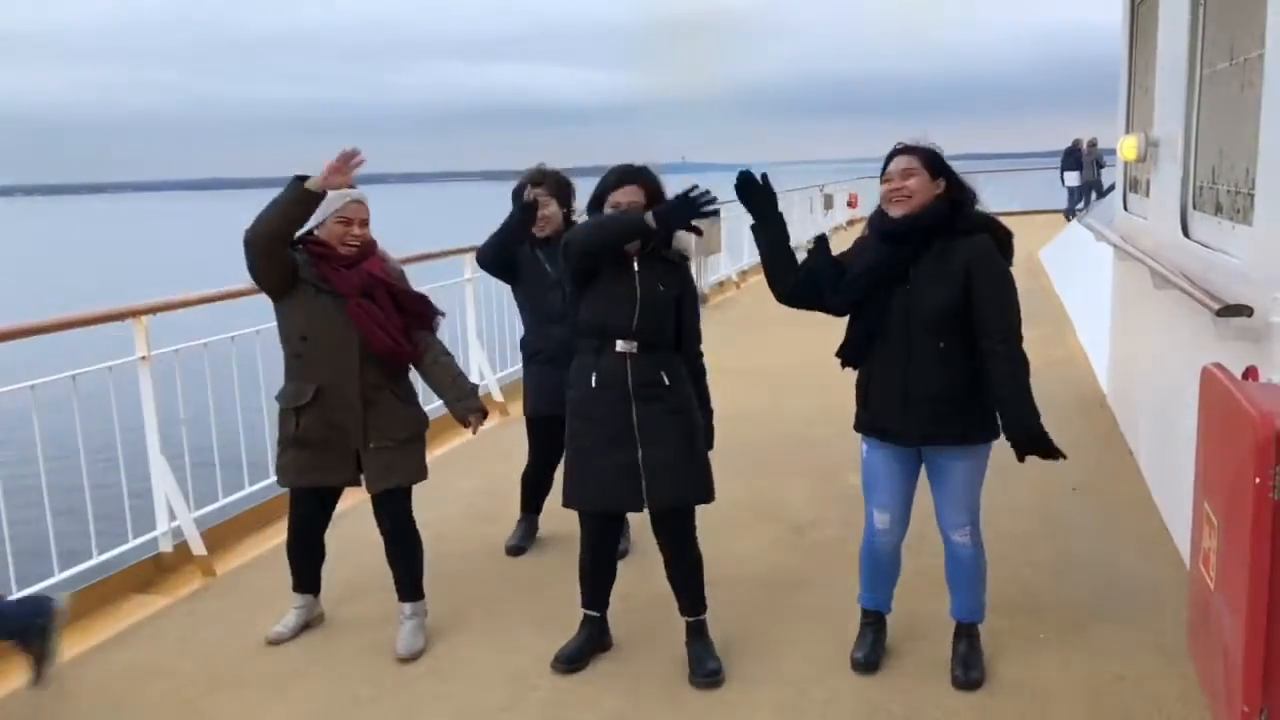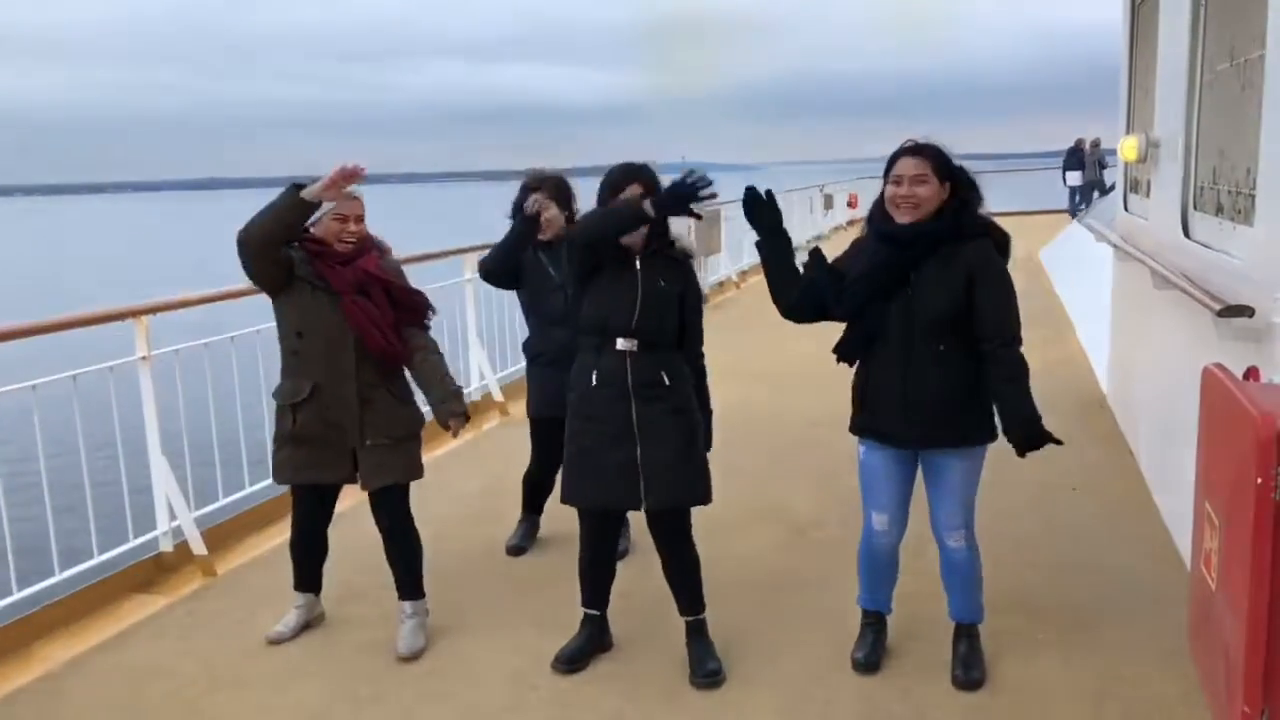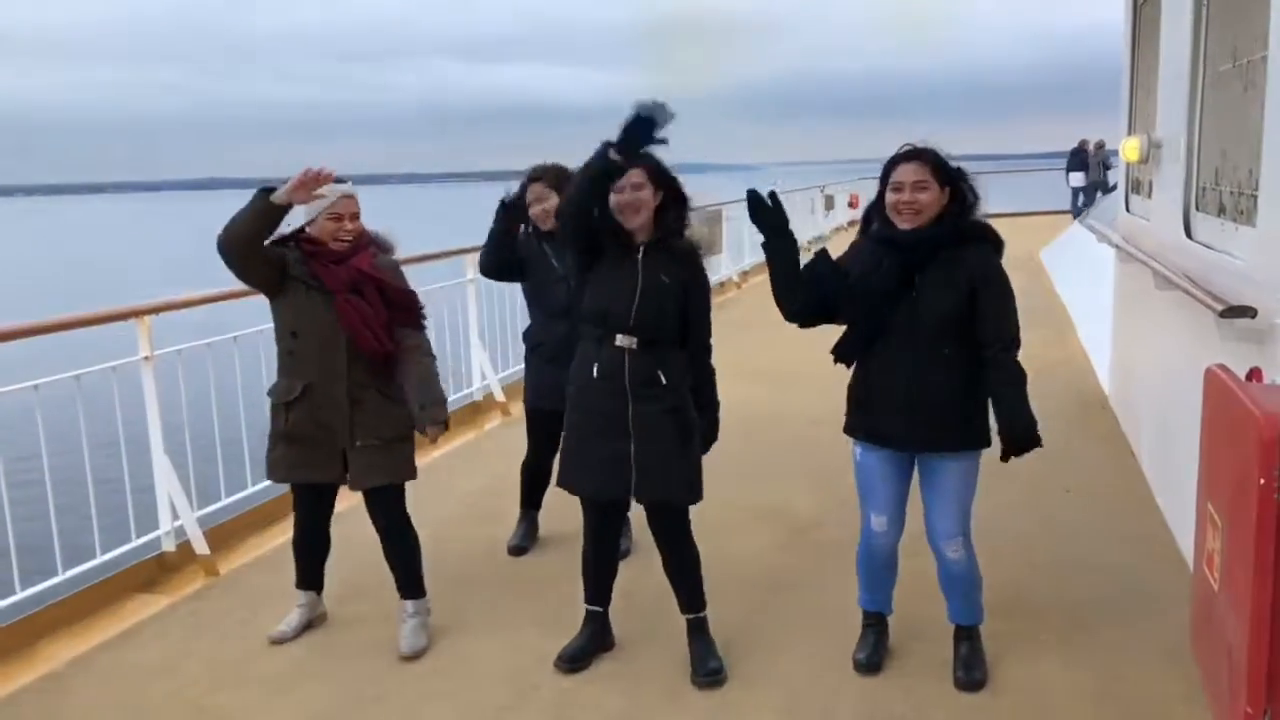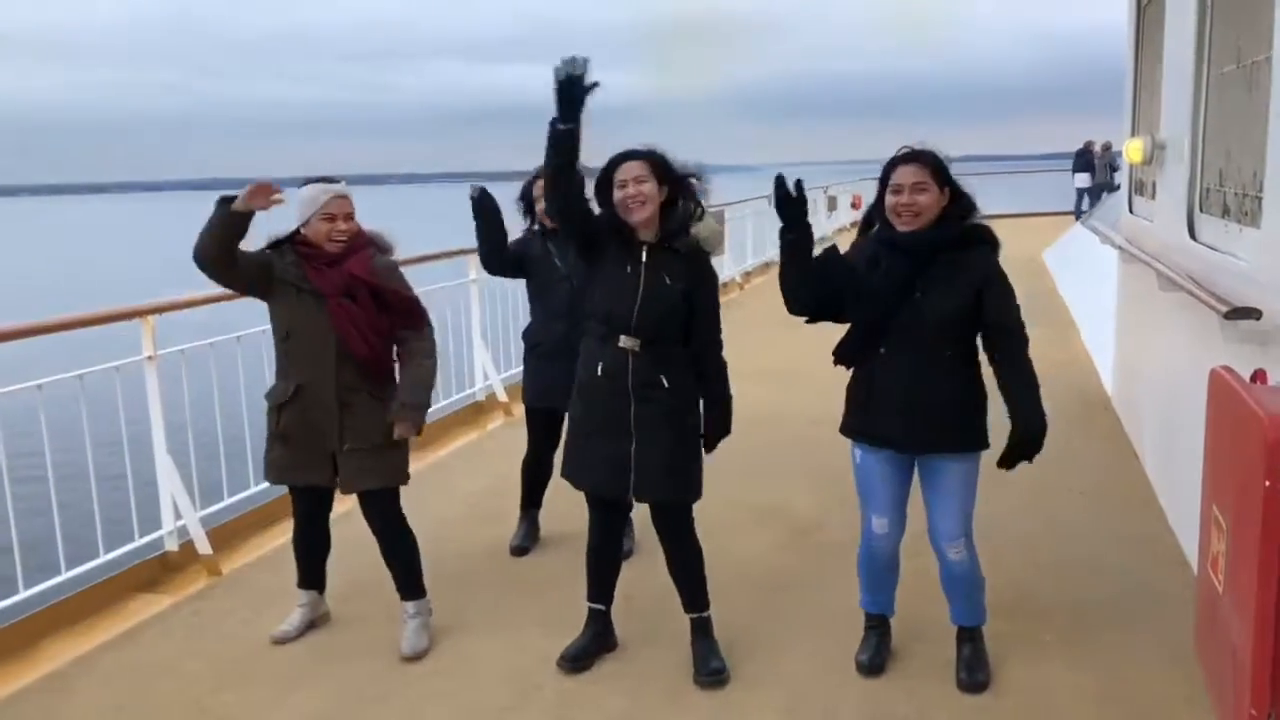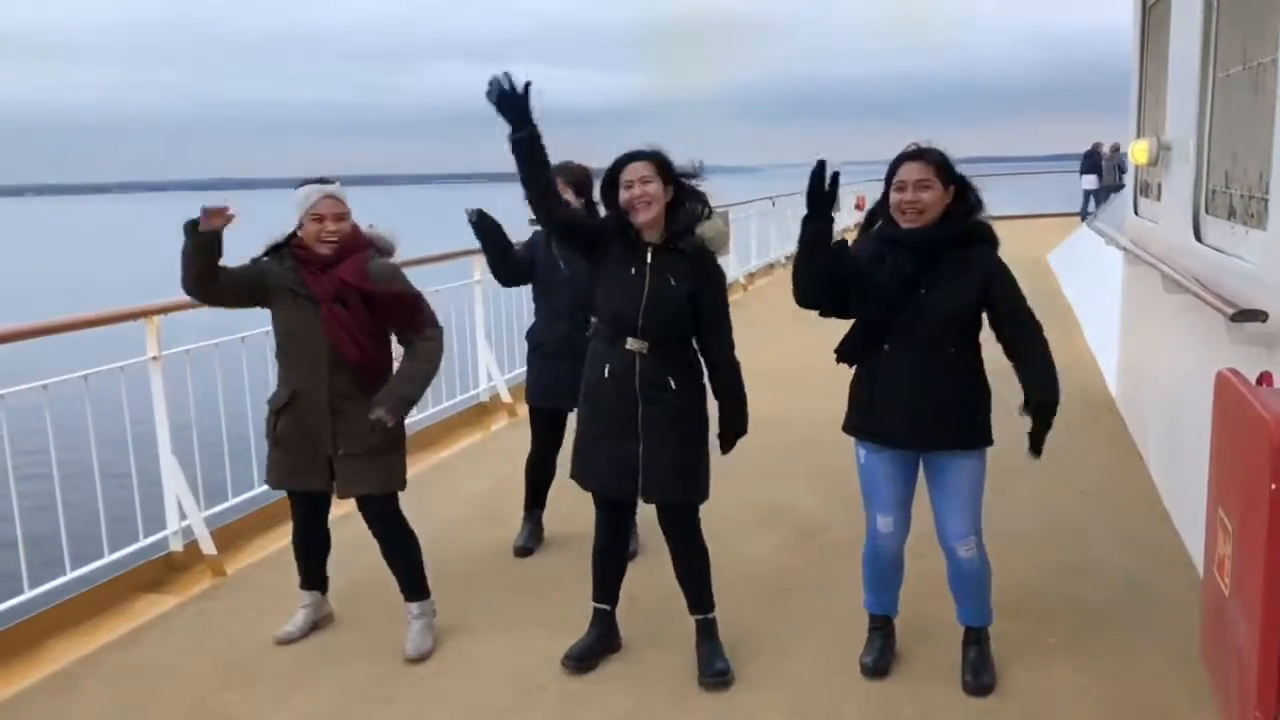
dt=0.1s
person 1, frame 1
left shoulder: (672, 269)
right shoulder: (589, 263)
left elbow: (689, 349)
right elbow: (580, 238)
left wrist: (703, 417)
right wrist: (655, 216)
left hip: (665, 411)
right hip: (597, 410)
left knee: (676, 527)
right knee: (598, 526)
left ankle: (697, 634)
right ankle: (593, 626)
person 1, frame 2
left shoulder: (675, 267)
right shoulder: (592, 256)
left elbow: (691, 349)
right elbow: (581, 230)
left wrist: (702, 418)
right wrist: (654, 206)
left hip: (664, 410)
right hip: (596, 409)
left knee: (671, 528)
right knee: (597, 525)
left ankle: (697, 634)
right ankle: (593, 626)
person 1, frame 3
left shoulder: (682, 262)
right shoulder: (596, 250)
left elbow: (697, 347)
right elbow: (572, 210)
left wrist: (706, 415)
right wrist: (618, 148)
left hip: (662, 408)
right hip: (595, 405)
left knee: (671, 527)
right knee: (600, 522)
left ankle: (698, 632)
right ankle: (594, 625)
person 1, frame 4
left shoulder: (689, 260)
right shoulder: (599, 244)
left elbow: (706, 345)
right elbow: (561, 196)
left wrist: (718, 410)
right wrist: (567, 116)
left hip: (665, 407)
right hip: (602, 403)
left knee: (674, 522)
right knee: (605, 517)
left ankle: (701, 630)
right ankle: (598, 623)
person 1, frame 5
left shoulder: (697, 262)
right shoulder: (606, 244)
left elbow: (717, 345)
right elbow: (548, 207)
left wrist: (732, 412)
right wrist: (521, 126)
left hip: (672, 407)
right hip: (607, 403)
left knee: (679, 523)
right knee: (611, 520)
left ankle: (706, 632)
right ankle: (602, 624)
person 2, frame 1
left shoulder: (975, 251)
right shoulder: (871, 252)
left elbow: (1001, 342)
right elbow: (796, 288)
left wrist: (1020, 418)
right wrist: (768, 224)
left hip: (959, 423)
right hip: (885, 421)
left knee: (960, 533)
right knee: (882, 532)
left ankle: (967, 634)
right ankle: (873, 623)
person 2, frame 2
left shoulder: (976, 255)
right shoulder: (870, 253)
left elbow: (1000, 344)
right elbow: (800, 301)
left wrist: (1020, 416)
right wrist: (772, 237)
left hip: (956, 425)
right hip: (882, 422)
left knee: (954, 536)
right knee: (880, 533)
left ankle: (967, 634)
right ankle: (873, 624)
person 2, frame 3
left shoulder: (974, 259)
right shoulder: (868, 255)
left elbow: (998, 348)
right elbow: (802, 308)
left wrist: (1014, 419)
right wrist: (778, 243)
left hip: (952, 428)
right hip: (878, 424)
left knee: (951, 543)
right knee: (878, 535)
left ankle: (968, 635)
right ankle: (874, 624)
person 2, frame 4
left shoulder: (975, 262)
right shoulder: (868, 254)
left elbow: (1008, 346)
right elbow: (806, 302)
left wrist: (1027, 418)
right wrist: (795, 237)
left hip: (951, 430)
right hip: (877, 424)
left knee: (953, 545)
right knee: (879, 538)
left ankle: (970, 637)
right ankle: (876, 626)
person 2, frame 5
left shoulder: (978, 259)
right shoulder: (870, 251)
left elbow: (1021, 333)
right elbow: (814, 294)
left wrist: (1042, 393)
right wrist: (817, 224)
left hip: (955, 426)
right hip: (881, 421)
left knee: (963, 544)
right knee: (884, 535)
left ankle: (976, 639)
right ankle: (881, 628)
person 3, frame 1
left shoulder: (385, 276)
right shoulder: (291, 275)
left elbow: (424, 344)
right elbow: (259, 239)
left wrist: (463, 398)
right wrist: (315, 186)
left hip: (387, 425)
right hip: (315, 426)
left knee: (395, 520)
right knee: (305, 523)
left ankle: (412, 613)
right ankle: (305, 605)
person 3, frame 2
left shoulder: (383, 272)
right shoulder: (288, 271)
left elbow: (417, 342)
right elbow: (253, 241)
left wrist: (447, 400)
right wrist: (311, 194)
left hip: (382, 423)
right hip: (312, 425)
left knee: (393, 518)
right knee: (308, 520)
left ankle: (413, 612)
right ankle: (306, 604)
person 3, frame 3
left shoulder: (382, 270)
right shoulder: (286, 270)
left elbow: (412, 342)
right elbow: (235, 248)
left wrist: (429, 403)
right wrist: (282, 199)
left hip: (376, 420)
right hip: (307, 421)
left knee: (389, 517)
right knee: (309, 517)
left ankle: (414, 611)
right ankle: (308, 602)
person 3, frame 4
left shoulder: (379, 271)
right shoulder: (279, 271)
left elbow: (417, 341)
right elbow: (212, 258)
left wrist: (411, 403)
right wrist: (240, 208)
left hip: (367, 423)
right hip: (302, 422)
left knee: (384, 517)
right knee: (308, 517)
left ankle: (416, 612)
right ankle: (312, 602)
person 3, frame 5
left shoulder: (380, 275)
right shoulder: (278, 273)
left elbow: (427, 338)
right elbow: (206, 286)
left wrist: (399, 397)
right wrist: (205, 235)
left hip: (365, 427)
right hip: (300, 426)
left knee: (384, 519)
right knee: (307, 519)
left ankle: (420, 612)
right ankle: (314, 603)
person 4, frame 1
right shoulder: (519, 252)
right elbow: (486, 258)
right wrist: (520, 219)
right hip: (546, 369)
right knee: (543, 455)
right ankle: (527, 521)
person 4, frame 2
right shoulder: (523, 257)
right elbow: (489, 271)
right wrist: (522, 230)
right hip: (549, 371)
right knee: (545, 457)
right ankle: (528, 521)
person 4, frame 3
right shoulder: (527, 246)
right elbow: (492, 266)
right wrist: (507, 222)
right hip: (547, 365)
right knee: (540, 450)
left ankle: (617, 523)
right ankle: (527, 520)
person 4, frame 4
right shoulder: (533, 244)
right elbow: (495, 261)
right wrist: (487, 216)
right hip: (546, 363)
right knee: (540, 449)
left ankle: (620, 524)
right ankle: (528, 520)
person 4, frame 5
right shoulder: (541, 242)
right elbow: (509, 272)
right wrist: (489, 234)
right hip: (549, 363)
right knee: (544, 449)
right ankle: (532, 521)
